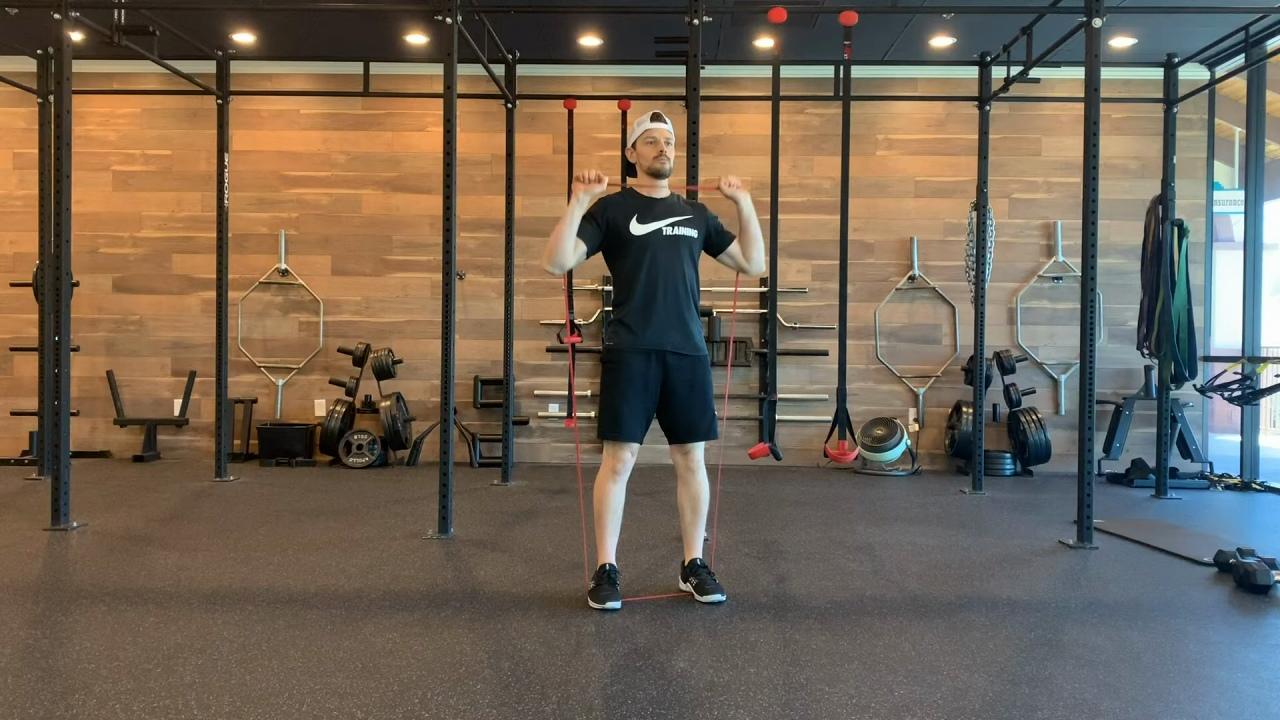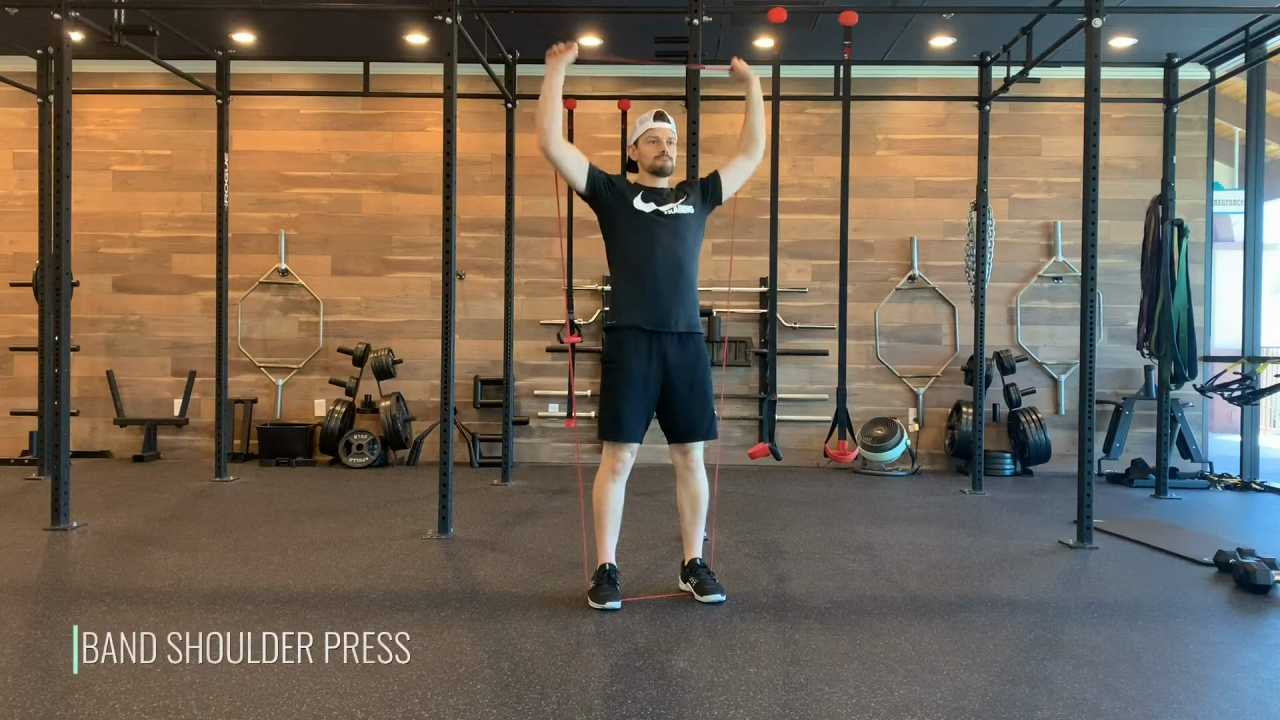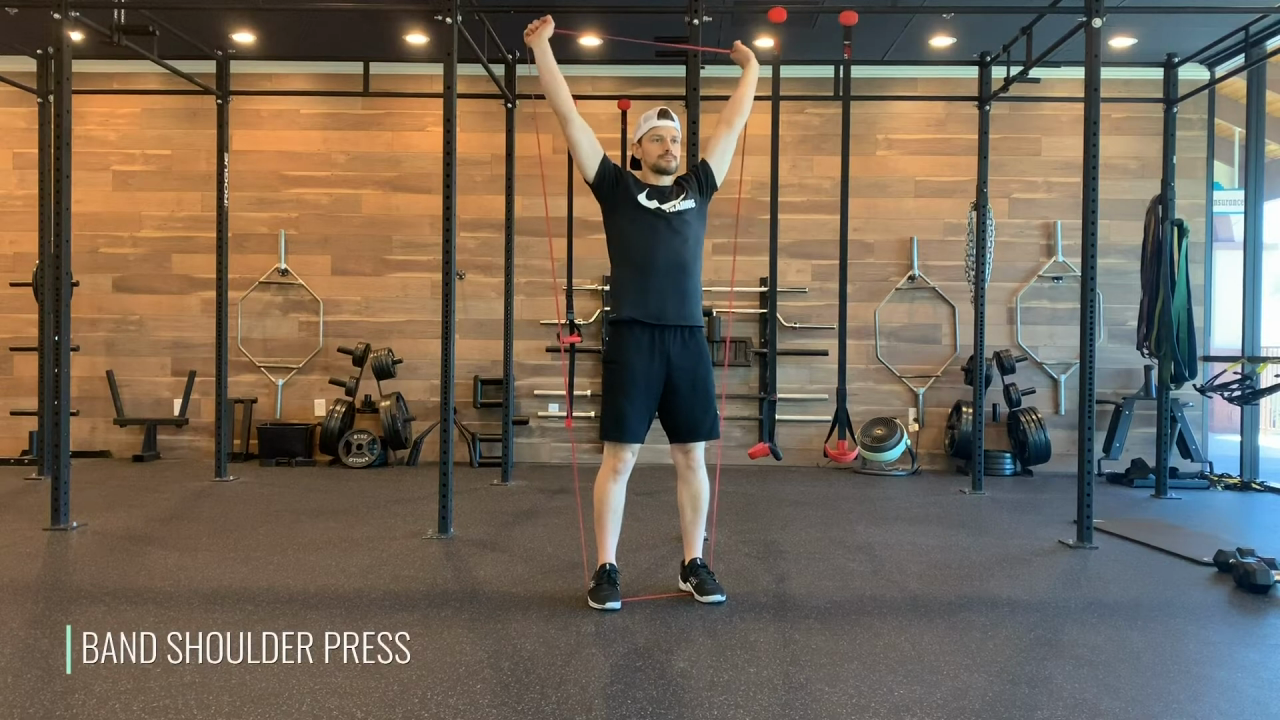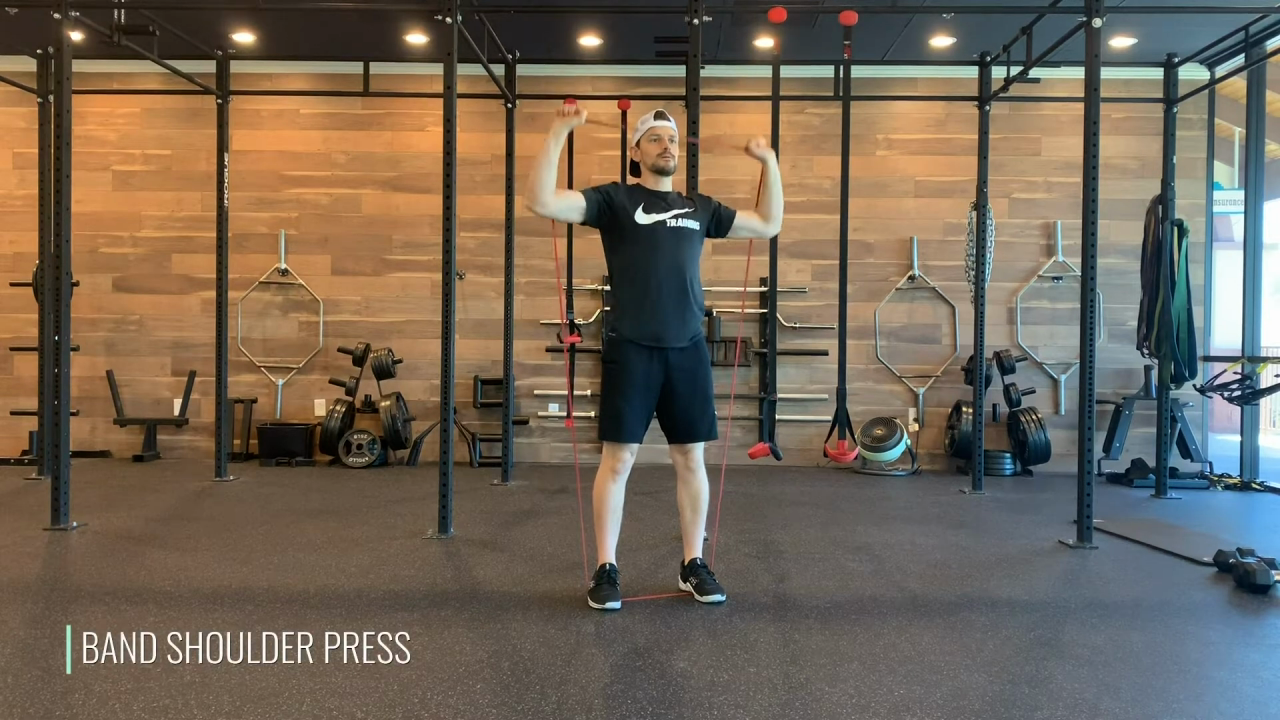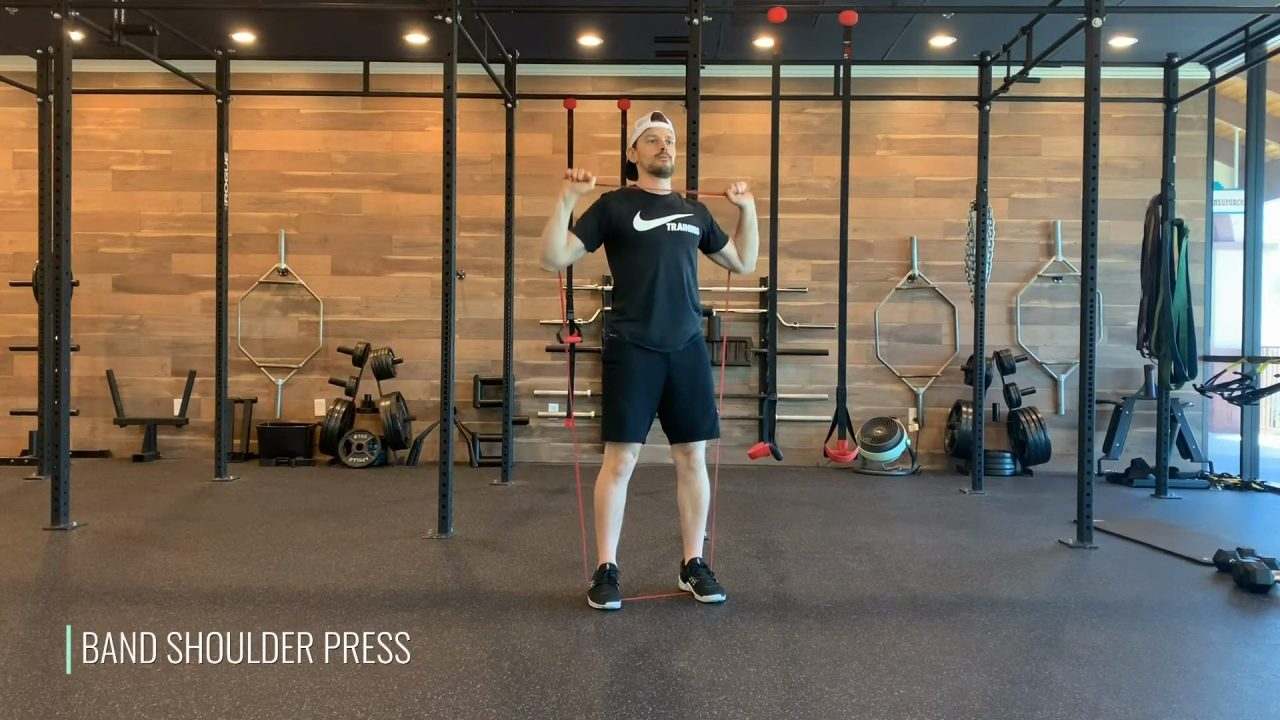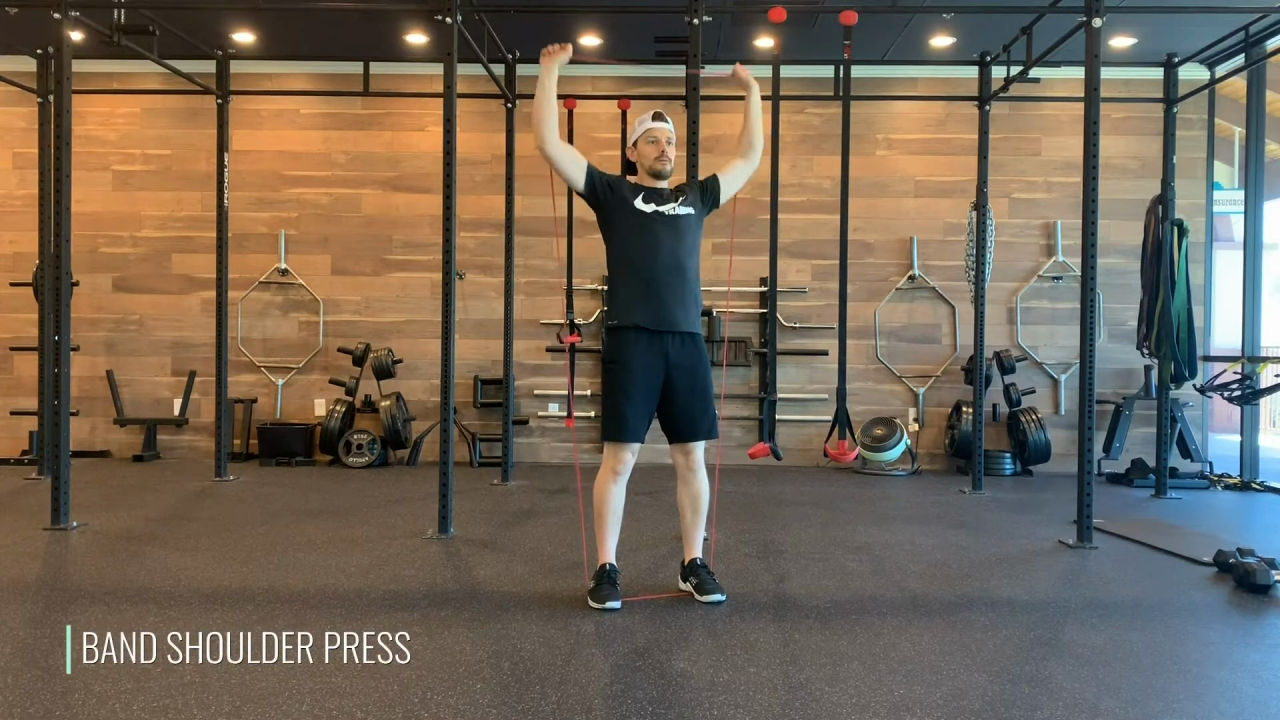
dt=0.5s
person 1, frame 1
left shoulder: (696, 213)
right shoulder: (610, 209)
left elbow: (754, 263)
right elbow: (556, 261)
left wrist: (745, 204)
right wrist: (576, 202)
left hip: (687, 351)
right hip: (630, 352)
left knee: (691, 458)
right knee: (618, 459)
left ankle: (694, 565)
right ankle: (606, 571)
person 1, frame 2
left shoulder: (697, 196)
right shoulder: (612, 193)
left elbow: (752, 153)
right elbow: (551, 144)
left wrist: (751, 87)
right wrist: (556, 70)
left hip: (687, 344)
right hip: (631, 344)
left knee: (691, 458)
right knee: (618, 458)
left ankle: (694, 563)
right ankle: (605, 568)
person 1, frame 3
left shoulder: (696, 188)
right shoulder: (616, 187)
left elbow: (732, 125)
right elbow: (568, 116)
left wrist: (748, 68)
right wrist: (541, 47)
left hip: (688, 341)
right hip: (633, 341)
left knee: (691, 457)
right knee: (619, 458)
left ankle: (693, 564)
right ankle: (605, 569)
person 1, frame 4
left shoulder: (699, 207)
right shoulder: (614, 199)
left elbow: (769, 223)
right elbow: (540, 201)
left wrist: (769, 161)
right wrist: (558, 130)
left hip: (688, 348)
right hip: (631, 348)
left knee: (691, 458)
right knee: (617, 459)
left ankle: (693, 564)
right ankle: (606, 569)
person 1, frame 5
left shoulder: (695, 210)
right shoulder: (612, 206)
left elbow: (744, 262)
right elbow: (552, 258)
left wrist: (747, 209)
right wrist: (566, 200)
left hip: (688, 347)
right hip: (632, 348)
left knee: (693, 458)
right knee: (620, 460)
left ankle: (693, 564)
right ankle: (606, 570)
person 1, frame 6
left shoulder: (695, 197)
right shoulder: (612, 193)
left elbow: (750, 157)
right elbow: (548, 143)
left wrist: (752, 91)
right wrist: (549, 70)
left hip: (687, 343)
right hip: (632, 344)
left knee: (692, 458)
right knee: (619, 460)
left ankle: (693, 563)
right ankle: (606, 568)
